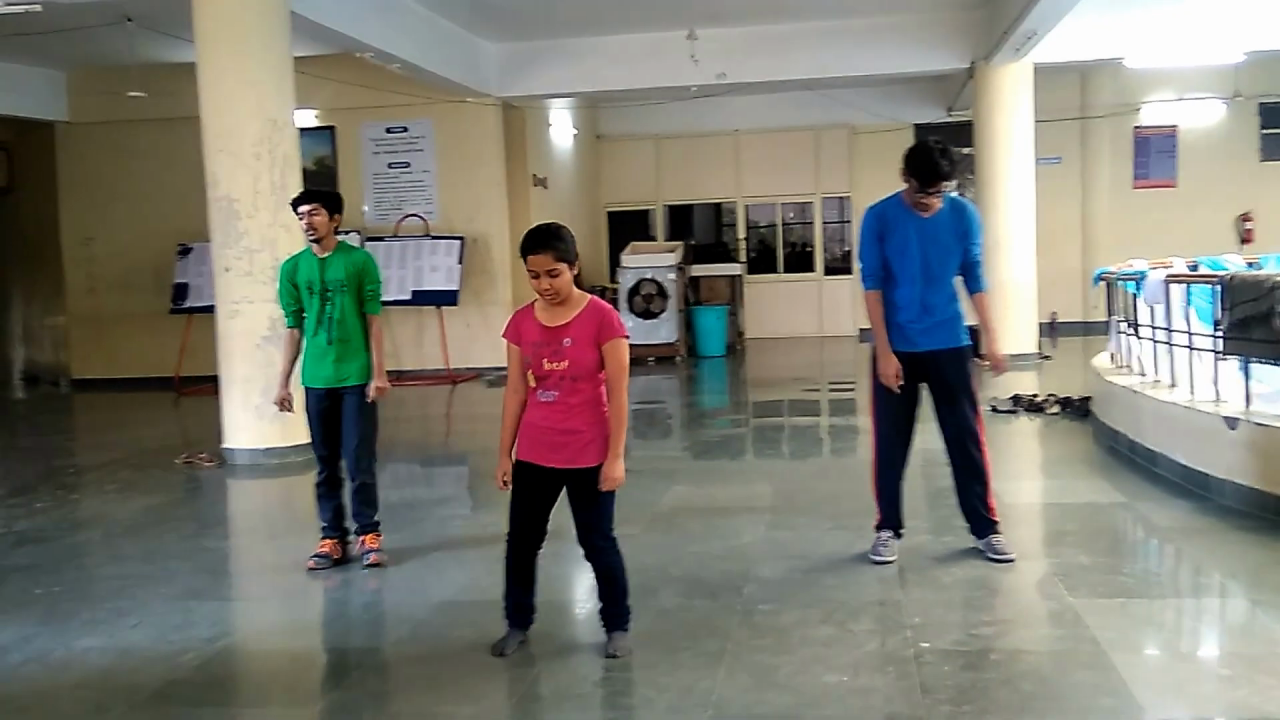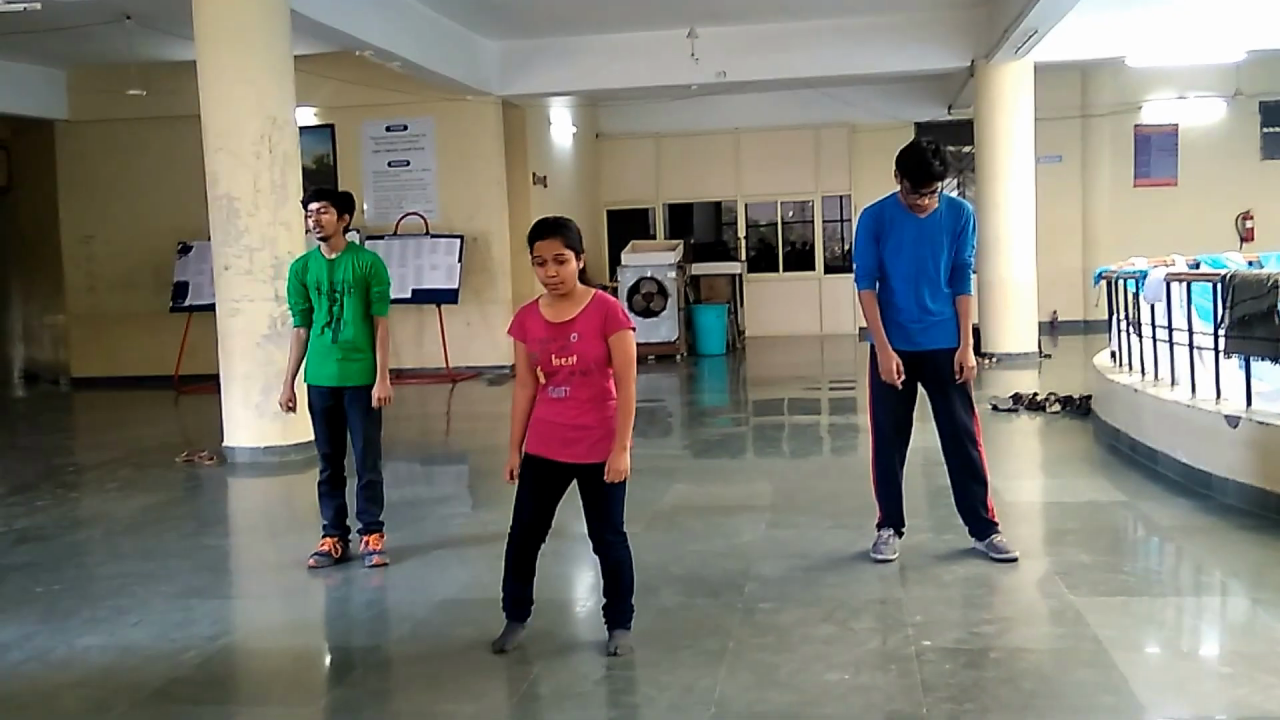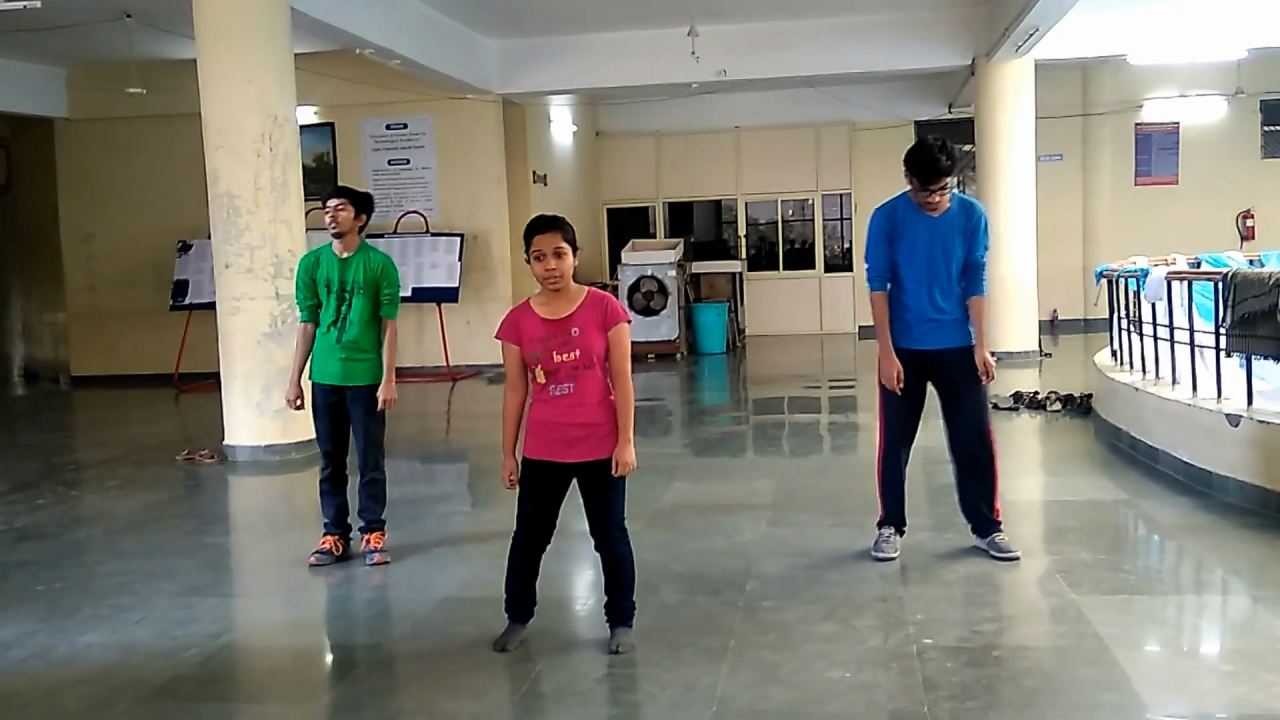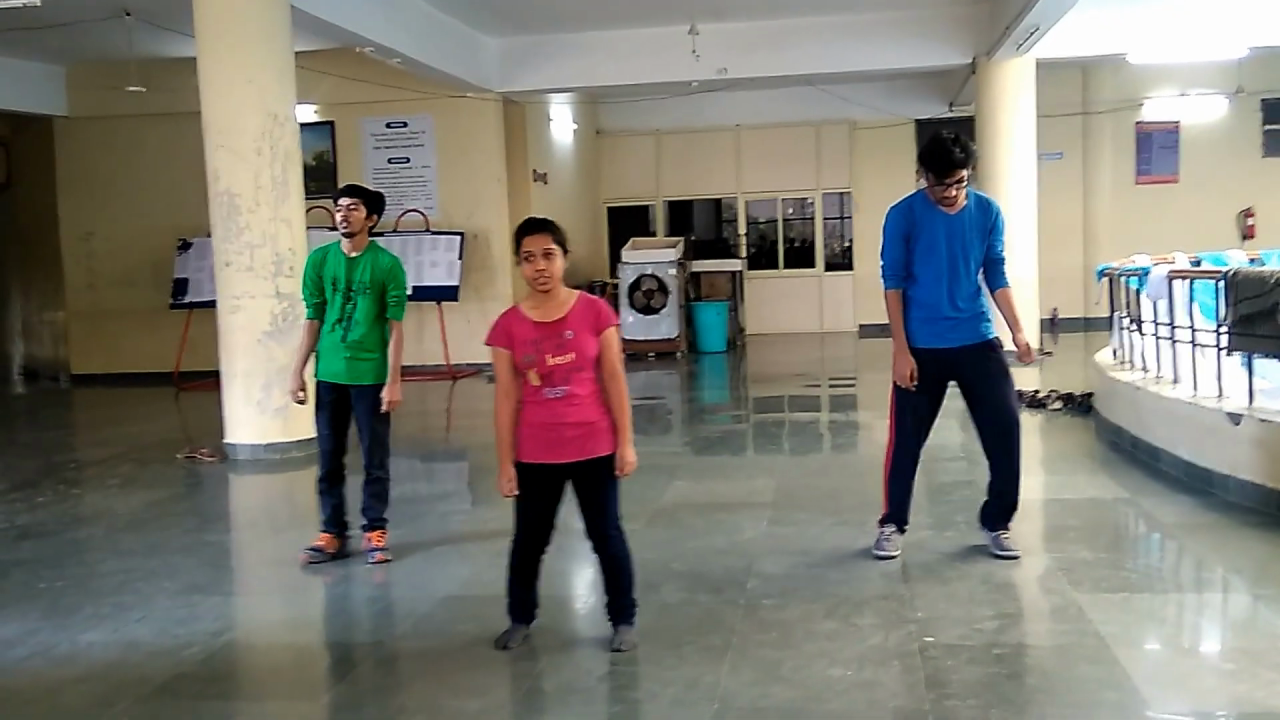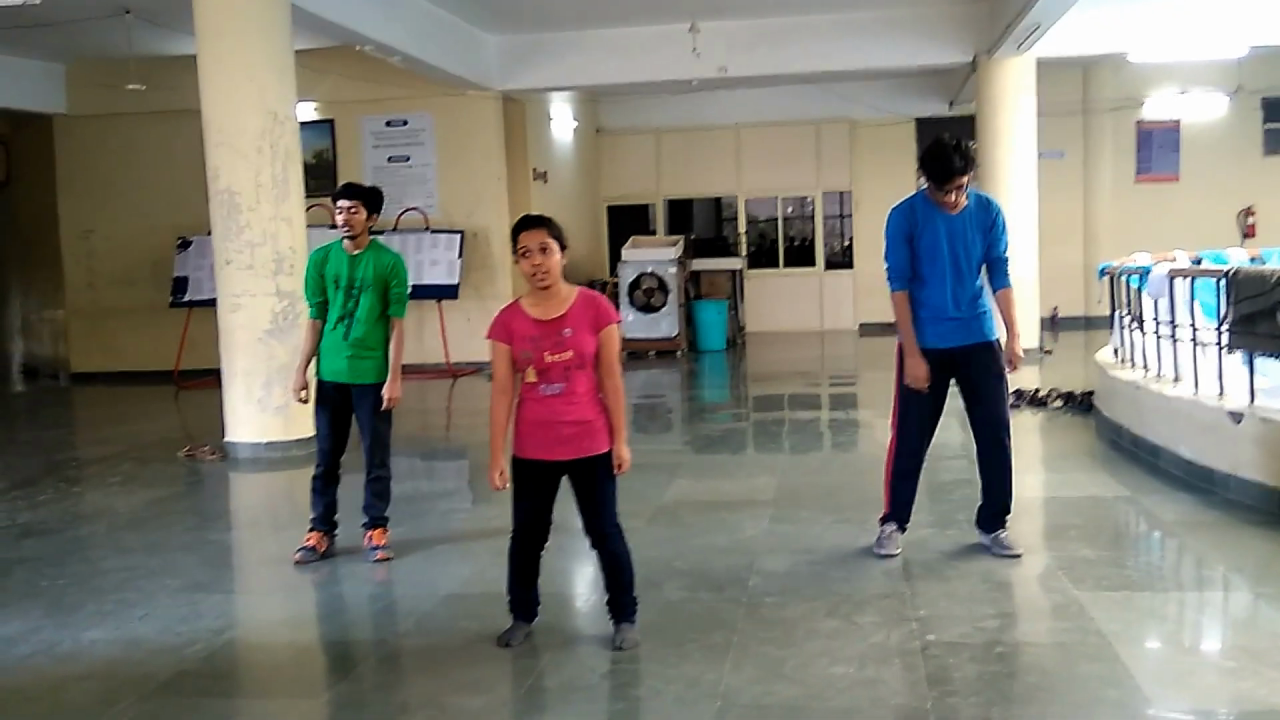
dt=0.2s
person 1, frame 1
left shoulder: (602, 317)
right shoulder: (521, 321)
left elbow: (617, 393)
right elbow: (516, 390)
left wrist: (615, 456)
right wrist: (505, 452)
left hip: (588, 455)
right hip: (534, 455)
left knee: (597, 542)
right knee: (521, 540)
left ankle: (617, 626)
right ankle: (518, 624)
person 1, frame 2
left shoulder: (608, 311)
right shoulder: (526, 319)
left elbow: (626, 385)
right elbow: (525, 386)
left wrist: (621, 449)
right wrist: (514, 448)
left hip: (598, 449)
right hip: (544, 449)
left knee: (608, 538)
right knee: (524, 533)
left ankle: (619, 624)
right ankle: (515, 618)
person 1, frame 3
left shoulder: (604, 307)
right shoulder: (518, 320)
left elbow: (621, 378)
right elbow: (515, 390)
left wrist: (626, 441)
right wrist: (507, 453)
left hip: (600, 447)
right hip: (542, 450)
left knee: (610, 535)
right knee: (529, 536)
left ankle: (621, 622)
right ankle: (517, 618)
person 1, frame 4
left shoulder: (594, 310)
right shoulder: (508, 325)
left elbow: (614, 380)
right elbow: (506, 397)
left wrist: (625, 441)
right wrist: (505, 462)
left hip: (594, 448)
right hip: (535, 454)
left knee: (606, 535)
right knee: (529, 538)
left ankle: (623, 619)
right ankle: (520, 618)
person 1, frame 5
left shoulder: (595, 307)
right shoulder: (508, 320)
left elbow: (611, 378)
right elbow: (503, 391)
left wrist: (621, 439)
right wrist: (496, 457)
left hip: (591, 445)
right hip: (533, 451)
left knee: (605, 532)
right knee: (527, 534)
left ankle: (625, 617)
right ankle: (522, 616)
person 2, frame 1
left shoulder: (964, 215)
right shoulder: (878, 218)
left elbow: (974, 280)
right elbow: (872, 285)
left wrist: (989, 338)
right wrist: (885, 351)
left hip: (951, 345)
right hip: (896, 348)
left knee: (967, 437)
right knee: (890, 441)
left ankle: (985, 528)
right ankle: (888, 528)
person 2, frame 2
left shoulder: (960, 214)
right shoulder: (874, 218)
left elbow: (962, 282)
right elbow: (865, 285)
left wrist: (966, 344)
right wrist: (884, 348)
left hip: (945, 345)
right hip: (893, 346)
left knee: (963, 438)
right knee: (888, 440)
left ankle: (984, 528)
right ankle: (890, 526)
person 2, frame 3
left shoulder: (972, 215)
right shoulder: (887, 218)
left elbow: (976, 283)
right elbow: (878, 286)
left wrist: (980, 344)
right wrist: (886, 352)
left hip: (958, 344)
right hip: (904, 346)
left knee: (976, 436)
right knee: (895, 439)
left ankle: (987, 526)
right ankle: (891, 525)
person 2, frame 4
left shoulder: (988, 212)
right shoulder: (903, 215)
left elbow: (996, 276)
right elbow: (893, 284)
left wrist: (1017, 333)
right wrist: (901, 350)
left hip: (978, 340)
right hip: (921, 345)
left knee: (1004, 429)
right knee: (906, 437)
left ankle: (996, 523)
right ankle: (892, 524)
person 2, frame 5
left shoulder: (988, 212)
right shoulder: (904, 216)
left elbow: (999, 277)
right elbow: (899, 285)
left wrist: (1013, 335)
right wrist: (911, 352)
left hip: (980, 341)
right hip: (924, 344)
left knee: (996, 434)
right knee: (909, 437)
left ankle: (993, 524)
right ankle: (893, 522)
person 3, frame 1
left shoulder: (359, 261)
right shoulder: (292, 269)
left elbow: (373, 321)
right elbow: (294, 329)
left wrist: (379, 372)
right wrist: (284, 382)
left hip: (356, 376)
right hip: (316, 379)
left knee: (360, 460)
right knee: (326, 463)
left ankle: (368, 534)
right ankle: (332, 538)
person 3, frame 2
left shoulder: (368, 262)
right shoulder: (302, 268)
left elbow: (380, 324)
right elbow: (300, 329)
left wrist: (383, 377)
right wrist: (288, 382)
left hip: (361, 377)
right hip: (321, 378)
left knee: (367, 461)
right knee: (329, 463)
left ankle: (371, 534)
right ankle: (334, 536)
person 3, frame 3
left shoulder: (380, 264)
right shoulder: (311, 263)
left elbow: (389, 326)
right elbow: (307, 325)
left wrist: (388, 380)
right wrist: (294, 379)
left hip: (366, 377)
right hip: (325, 377)
left knee: (370, 460)
right knee: (331, 461)
left ankle: (373, 533)
right ankle: (335, 535)
person 3, frame 4
left shoulder: (387, 265)
right shoulder: (319, 260)
left elbow: (395, 327)
right elbow: (313, 320)
left wrist: (393, 381)
right wrist: (298, 371)
left hip: (371, 376)
right hip: (329, 375)
left knee: (375, 459)
right knee: (329, 459)
left ankle: (375, 531)
right ankle: (332, 533)
person 3, frame 5
left shoulder: (389, 263)
right shoulder: (321, 259)
left elbow: (397, 325)
right elbow: (316, 320)
left wrist: (394, 379)
right wrist: (302, 370)
left hip: (372, 375)
right hip: (331, 374)
left knee: (376, 457)
right knee: (326, 458)
left ankle: (376, 529)
right ankle: (322, 531)
